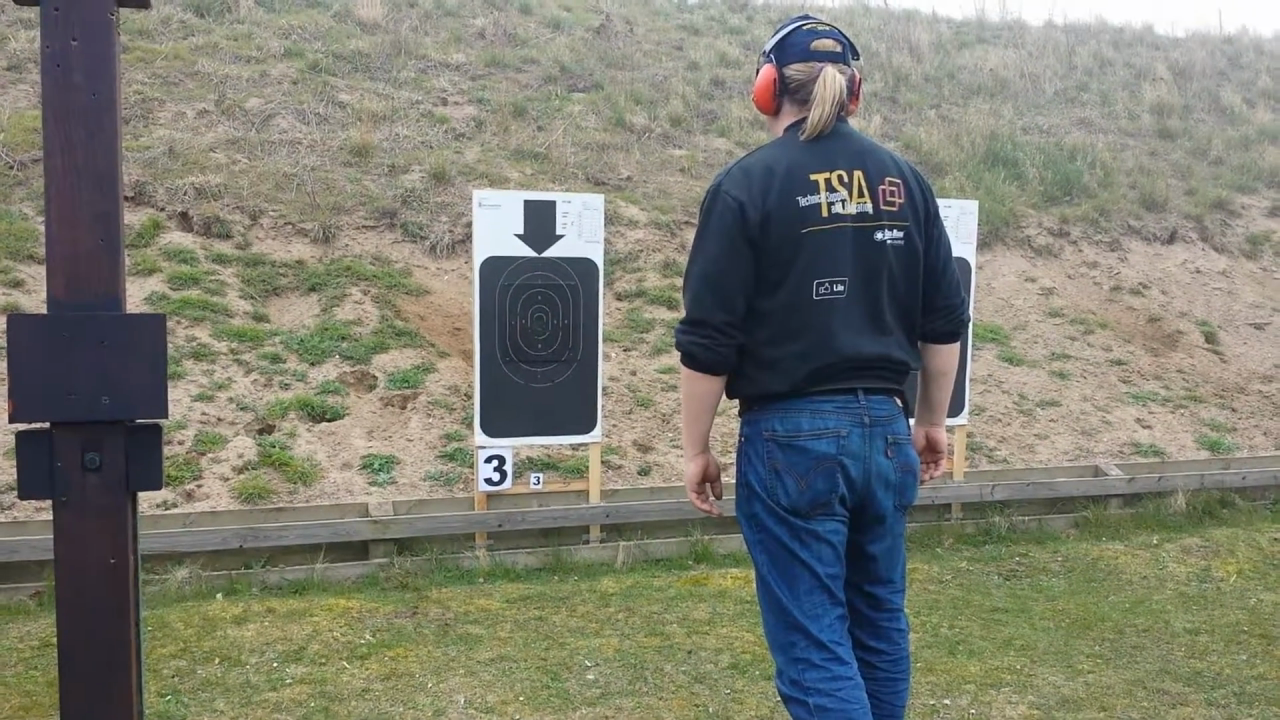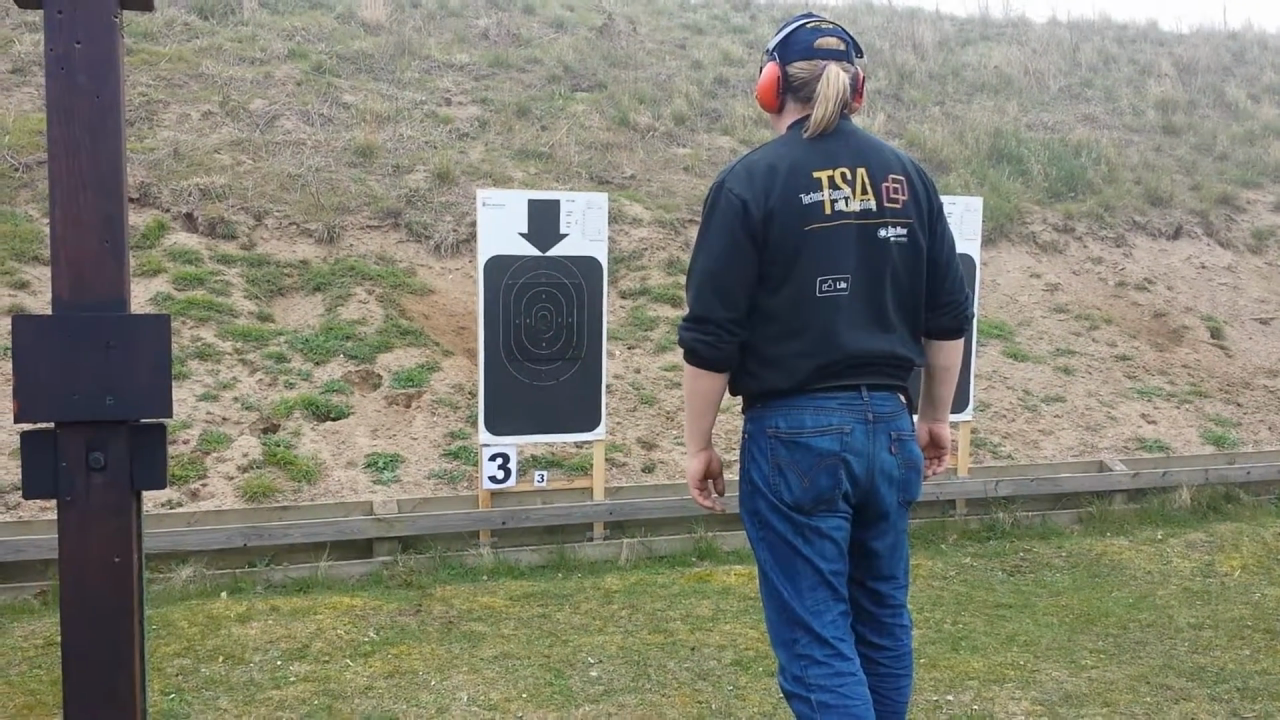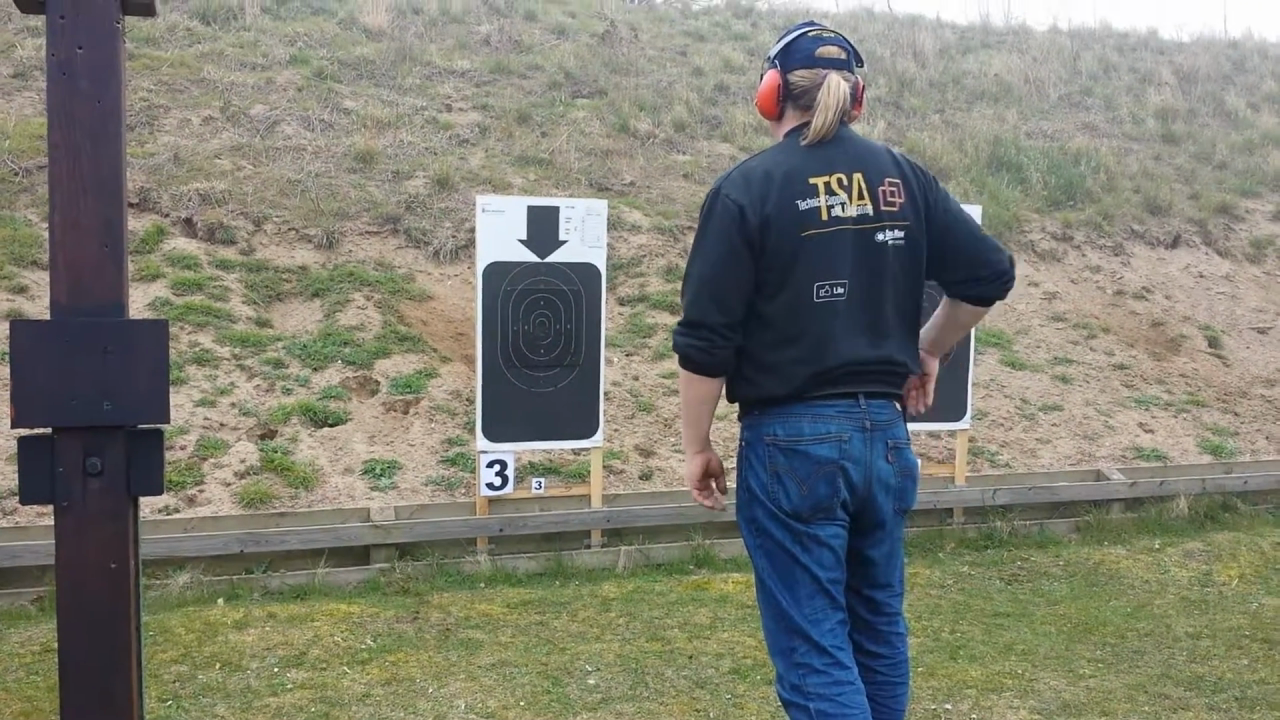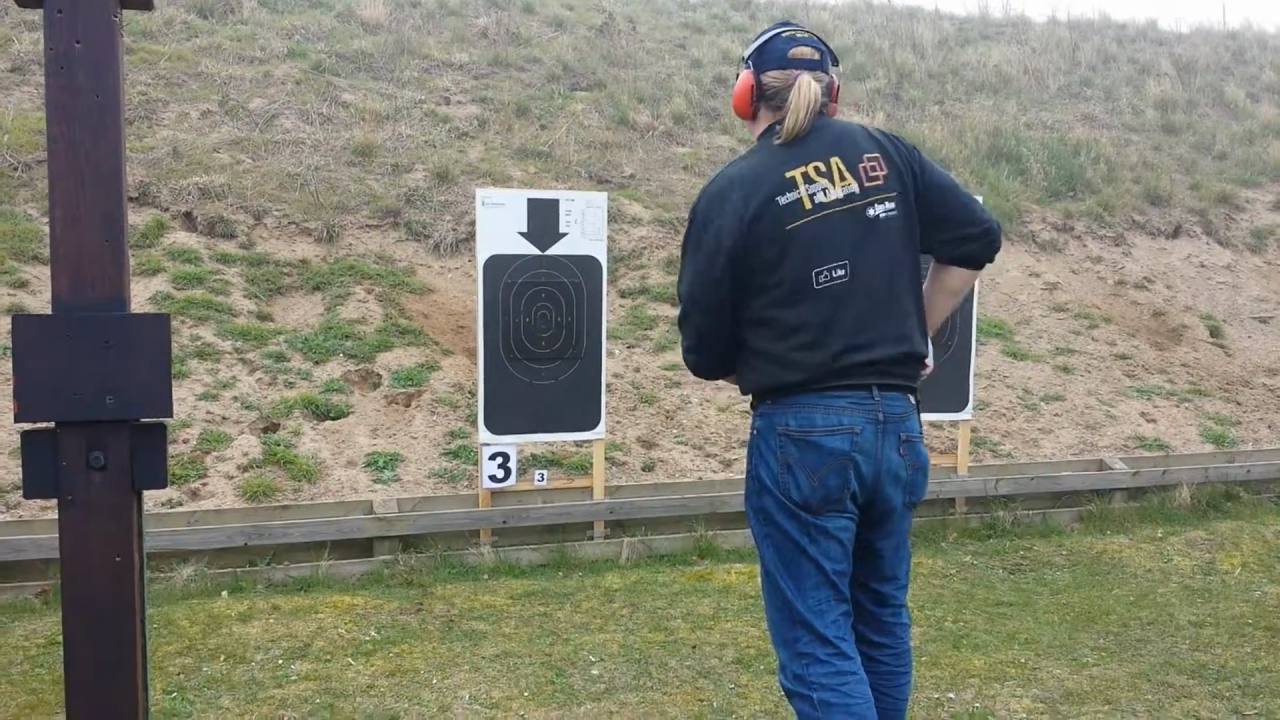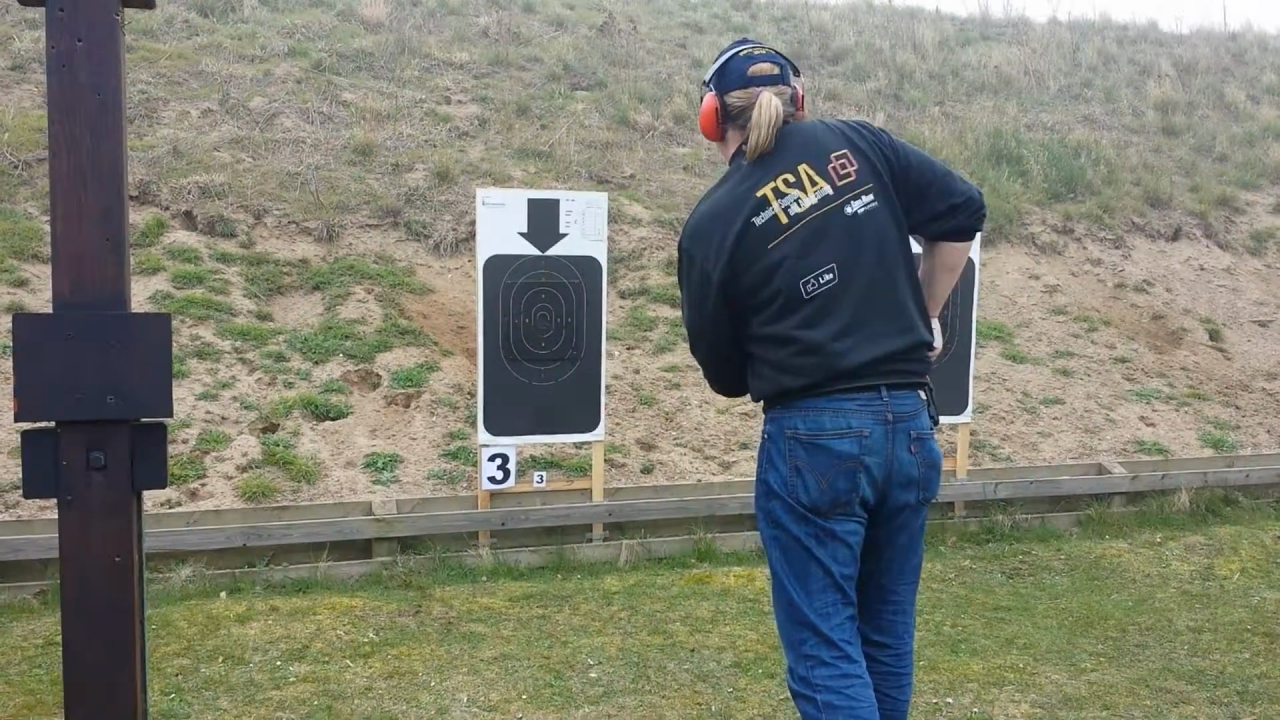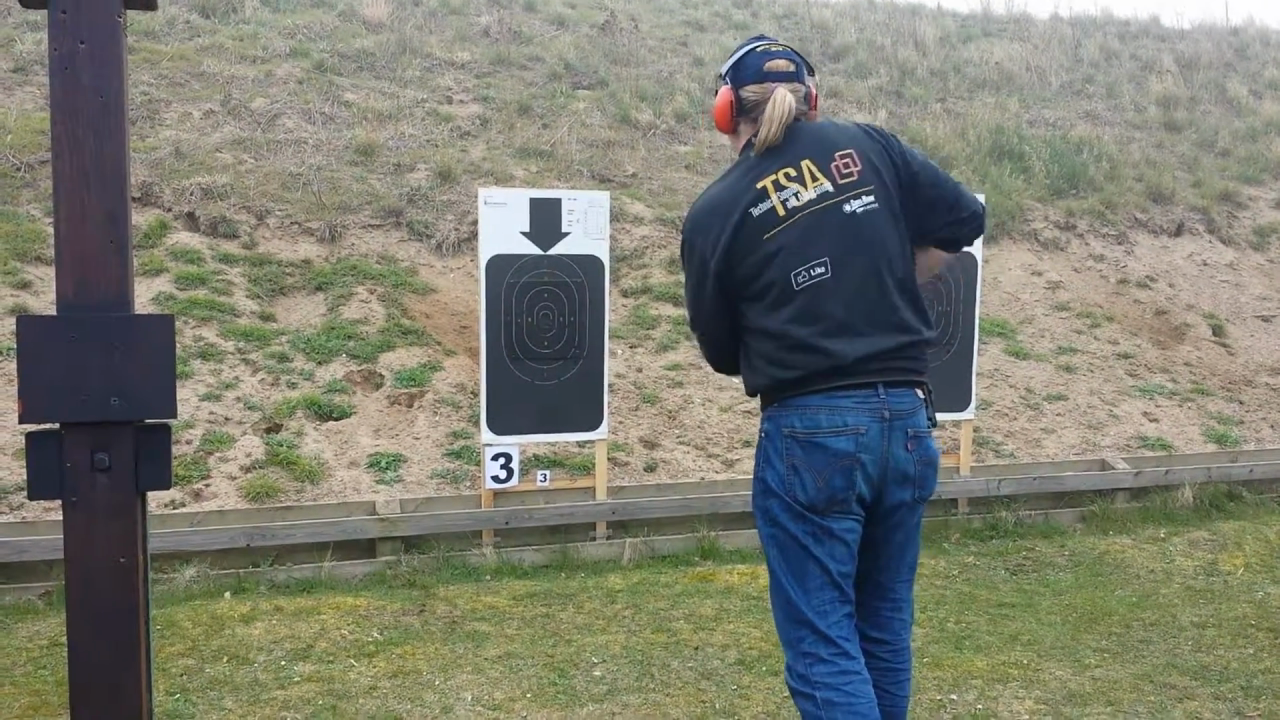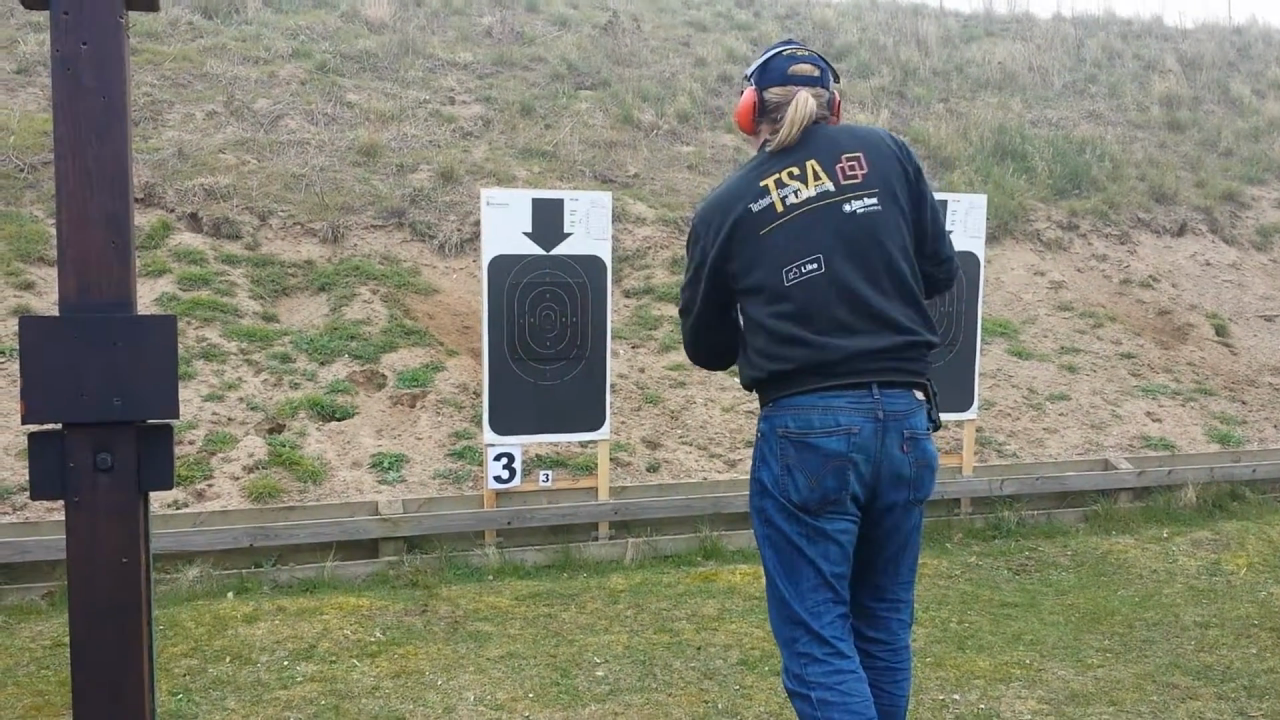
dt=0.3s
person 1, frame 1
left shoulder: (747, 184)
right shoulder: (903, 180)
left elbow: (708, 340)
right elbow: (944, 321)
left wrist: (695, 448)
right wrist: (931, 420)
left hip: (792, 437)
right hip: (883, 431)
left knee: (813, 643)
right knee: (880, 622)
person 1, frame 2
left shoulder: (750, 181)
right shoulder: (906, 176)
left elbow: (711, 336)
right elbow: (948, 316)
left wrist: (698, 443)
right wrist: (935, 415)
left hip: (794, 434)
right hip: (886, 427)
left knee: (815, 640)
right knee: (883, 618)
person 1, frame 3
left shoulder: (746, 188)
right shoulder: (904, 177)
left elbow: (704, 341)
right elbow: (990, 276)
left wrist: (698, 447)
right wrist: (925, 353)
left hip: (792, 441)
right hip: (883, 436)
left knee: (814, 648)
right knee: (879, 627)
person 1, frame 4
left shoulder: (731, 193)
right shoulder: (886, 154)
left elbow: (705, 351)
right elbow: (976, 240)
left hip: (801, 433)
right hip: (895, 426)
left knee: (817, 639)
right knee: (882, 620)
person 1, frame 5
left shoulder: (711, 224)
right shoulder: (856, 144)
left elbow: (725, 373)
right elbow: (961, 212)
right wrist: (924, 316)
left hip: (813, 437)
right hip: (907, 425)
left knee: (823, 643)
right knee: (886, 628)
person 1, frame 6
left shoulder: (714, 212)
right shoulder: (865, 146)
left elbow: (722, 350)
right elbow: (963, 220)
left hip: (809, 434)
right hip: (904, 422)
left knee: (821, 638)
right knee: (884, 624)
person 1, frame 7
left shoulder: (723, 209)
right shoulder: (884, 154)
left elbow: (707, 346)
right elbow: (938, 272)
left hip: (805, 432)
right hip: (903, 423)
left knee: (817, 638)
right knee: (883, 625)
